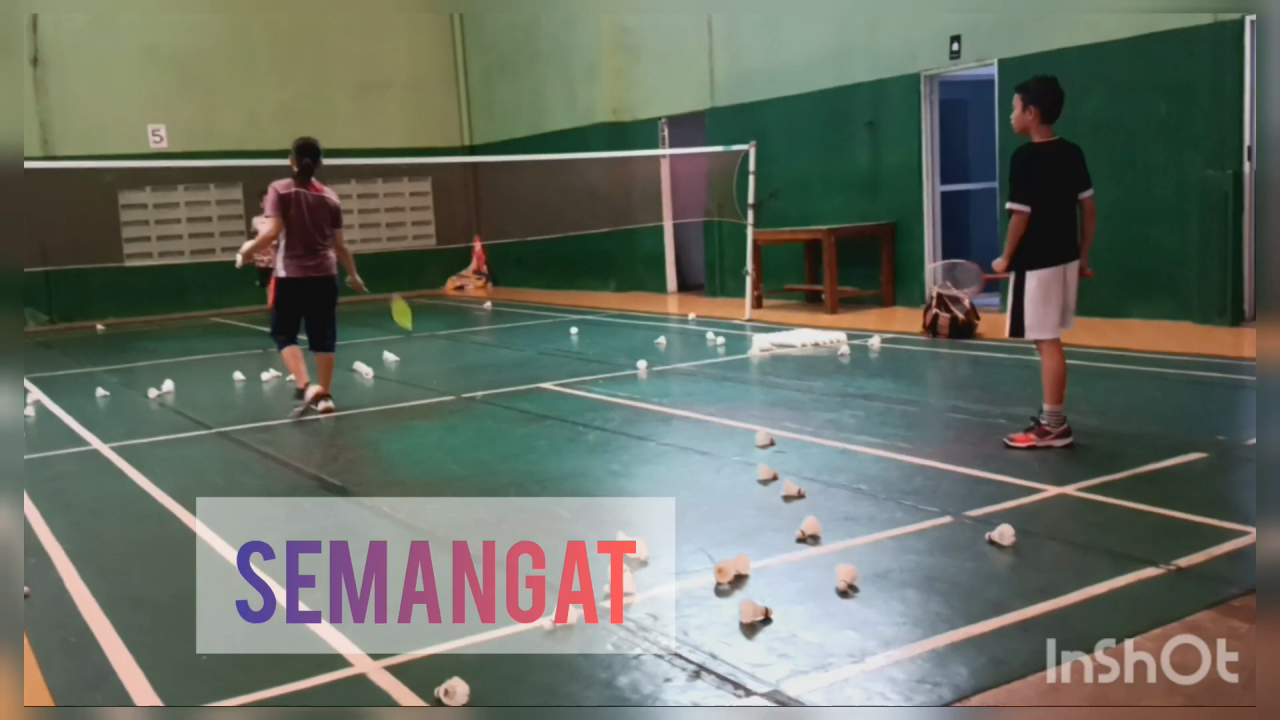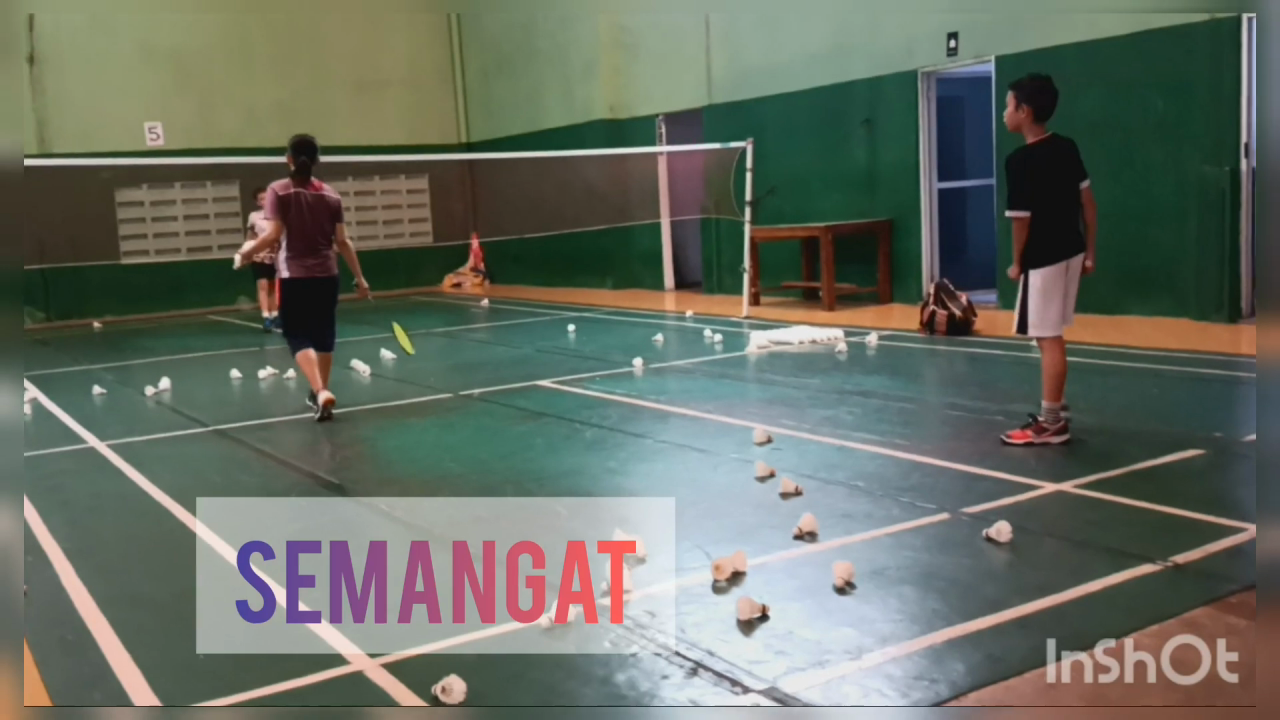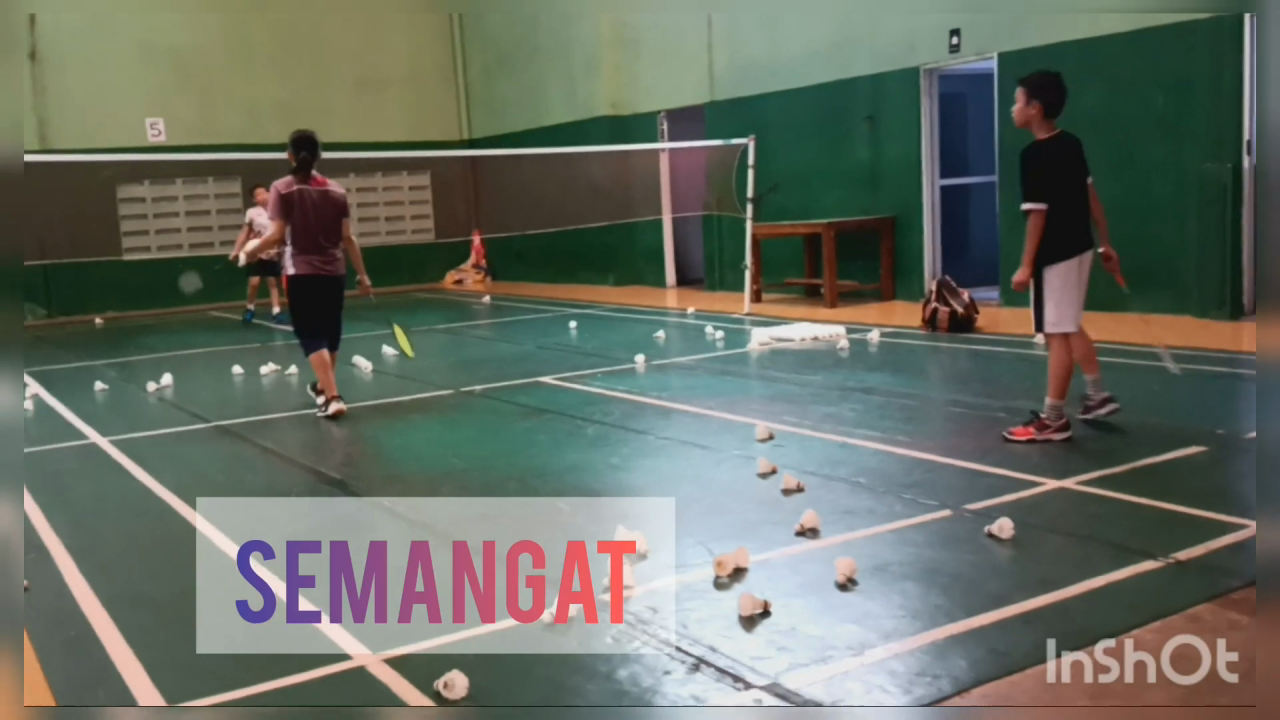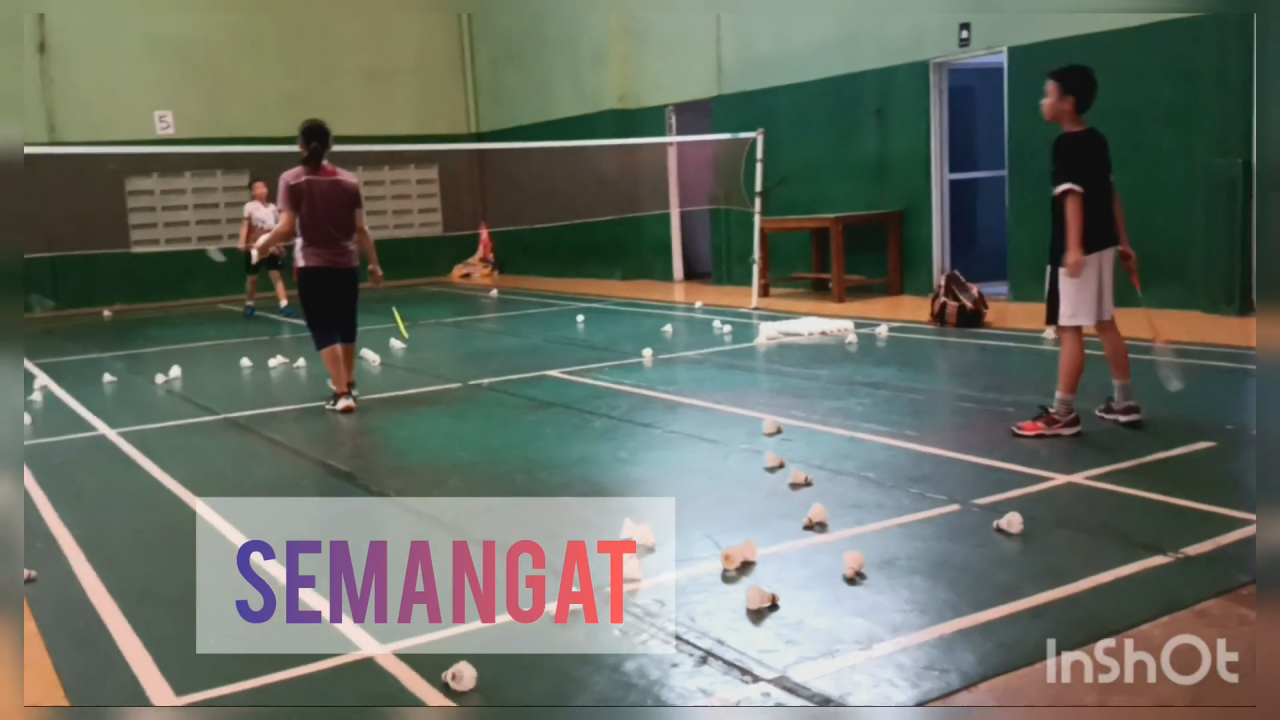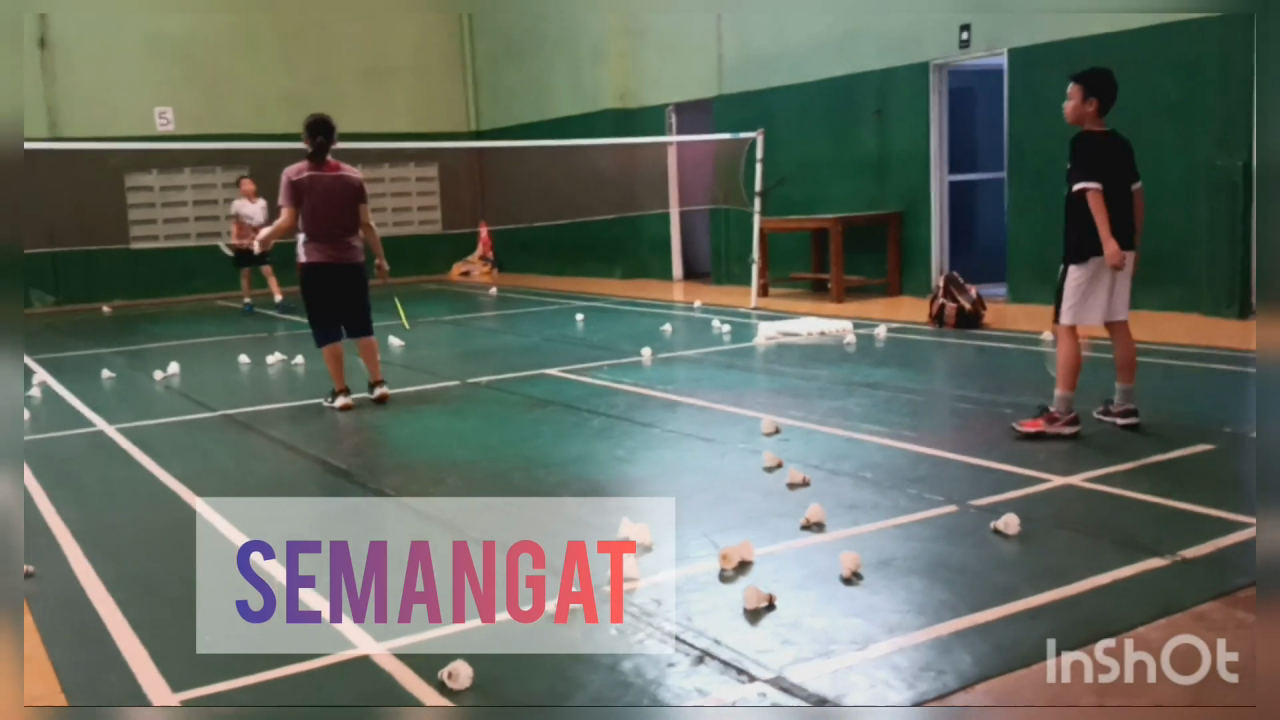
dt=0.2s
person 1, frame 1
left shoulder: (1025, 157)
right shoulder: (1072, 153)
left elbow: (1021, 216)
right elbow: (1089, 209)
left wrist: (1005, 258)
right wrist: (1083, 257)
left hip: (1037, 261)
right hip: (1064, 257)
left knee: (1046, 340)
right knee: (1049, 338)
left ankle: (1053, 426)
right ankle: (1053, 413)
person 1, frame 2
left shoulder: (1020, 160)
right shoulder: (1067, 147)
left elbow: (1021, 219)
right elbow: (1087, 201)
left wrist: (1017, 263)
right wrist: (1089, 251)
left hip: (1043, 258)
right hip: (1070, 251)
left knee: (1048, 337)
right knee: (1051, 334)
left ankle: (1050, 423)
right ankle: (1055, 406)
person 1, frame 3
left shoulder: (1033, 155)
right shoulder: (1071, 144)
left elbow: (1037, 214)
right elbow: (1091, 196)
left wrist: (1026, 264)
right wrist: (1105, 243)
left hip: (1056, 253)
right hip: (1079, 247)
left knee: (1057, 334)
right knee: (1070, 327)
left ankle: (1053, 419)
right ankle: (1098, 395)
person 1, frame 4
left shoulder: (1067, 144)
right shoulder: (1097, 140)
left elbow: (1073, 196)
right elbow: (1111, 195)
left wrist: (1073, 246)
right wrist: (1124, 242)
left hip: (1083, 248)
right hip: (1103, 244)
left knee: (1069, 329)
right knee: (1105, 323)
left ankle: (1062, 414)
right ankle: (1124, 401)
person 1, frame 5
left shoulder: (1083, 143)
right shoulder: (1122, 144)
left elbow: (1092, 193)
right elbow: (1136, 197)
left wrist: (1108, 239)
right wrist: (1132, 246)
left hip: (1089, 250)
right hip: (1120, 247)
left knee: (1066, 327)
right knee: (1118, 325)
left ankle: (1062, 413)
right ankle: (1124, 405)
person 2, frame 1
left shoulder: (280, 189)
right shoulder: (330, 197)
left elbow: (272, 232)
right elbow: (339, 244)
left wrist: (250, 249)
right wrist: (353, 275)
left hip: (291, 275)
right hip: (324, 275)
left knee: (284, 333)
right knee: (324, 335)
left ankle: (306, 386)
right ankle: (324, 396)
person 2, frame 2
left shoulder: (279, 190)
right shoulder: (330, 195)
left elbow: (272, 235)
right elbow: (342, 241)
left wrist: (248, 250)
right wrist: (359, 277)
left hip: (294, 275)
right hip: (326, 275)
left knee: (298, 336)
right knee: (323, 335)
left ankle: (321, 391)
right ankle: (321, 392)
person 2, frame 3
left shoulder: (282, 189)
right shoulder: (336, 190)
left elbow: (277, 235)
right elbow: (348, 238)
left wrist: (253, 250)
right wrist: (362, 274)
left hip: (301, 273)
right hip: (333, 272)
left knee: (312, 336)
right knee: (330, 334)
left ankle: (333, 398)
right ankle: (323, 388)
person 2, frame 4
left shoulder: (291, 180)
right shoulder: (348, 180)
left elbow: (287, 228)
right elbow: (361, 228)
left wrist: (264, 244)
right wrist: (374, 264)
left hip: (312, 265)
right hip: (346, 264)
left knee: (325, 330)
right knee: (346, 327)
left ankle: (342, 395)
right ankle: (347, 384)
person 2, frame 5
left shoulder: (294, 175)
right shoulder: (352, 175)
left elbow: (287, 223)
right elbow: (366, 224)
left wrist: (265, 236)
right wrist: (380, 258)
left hip: (315, 262)
right hip: (351, 260)
left knee: (326, 327)
right knee: (360, 324)
left ankle: (340, 392)
right ankle: (378, 383)
